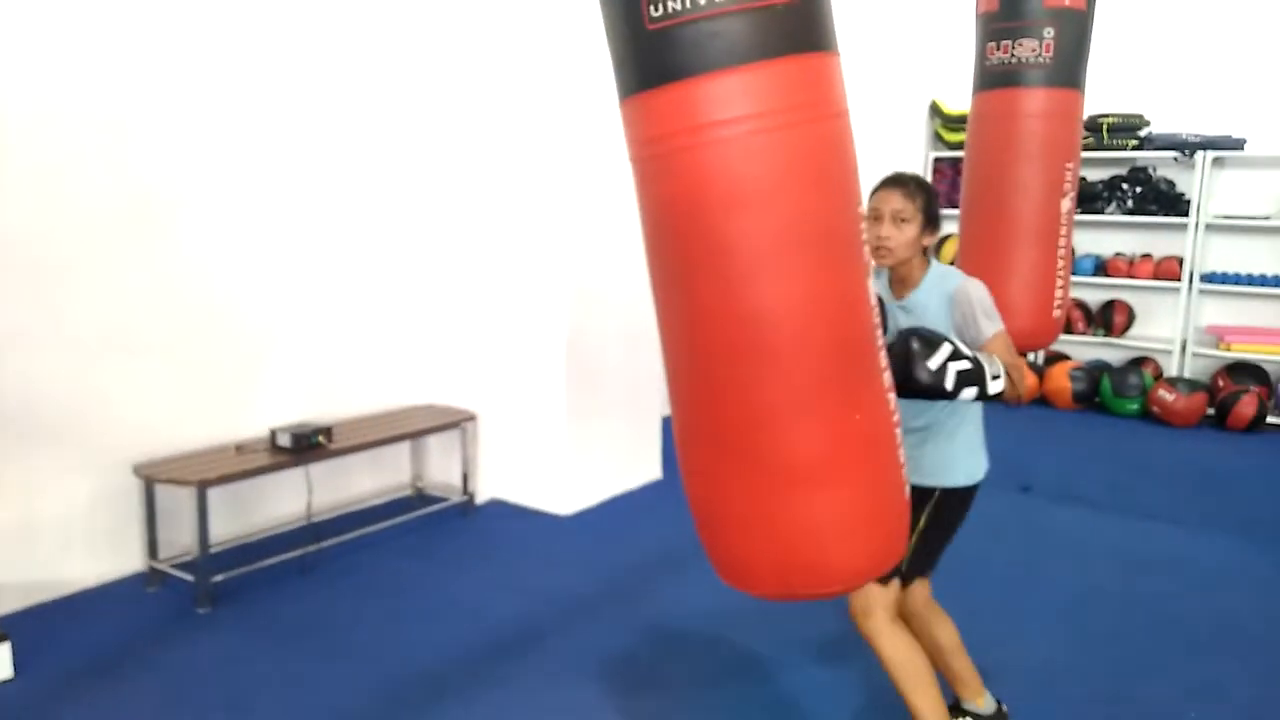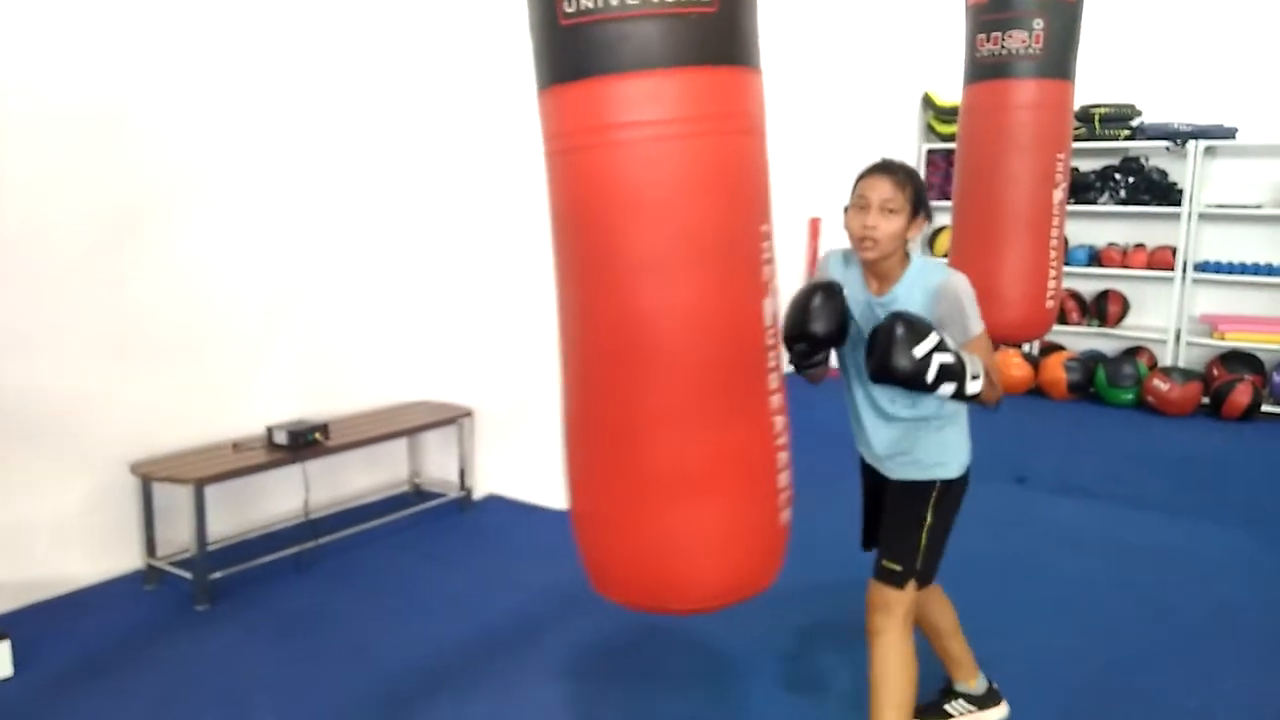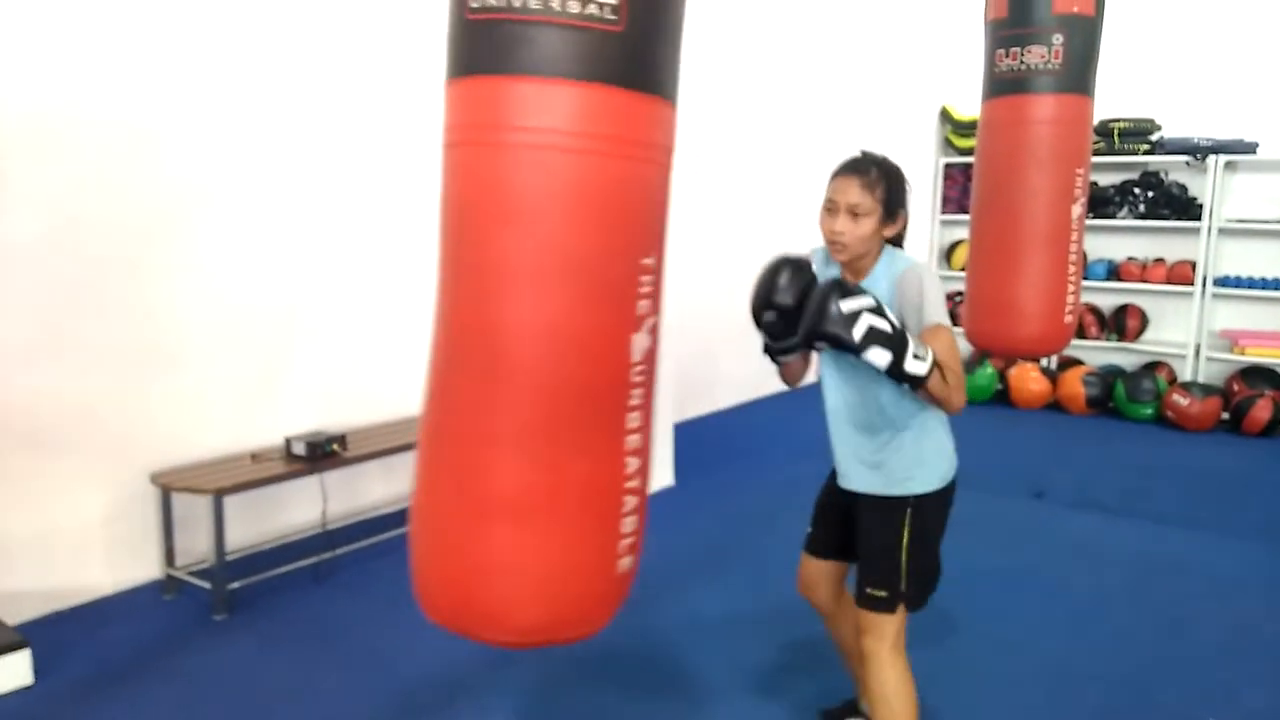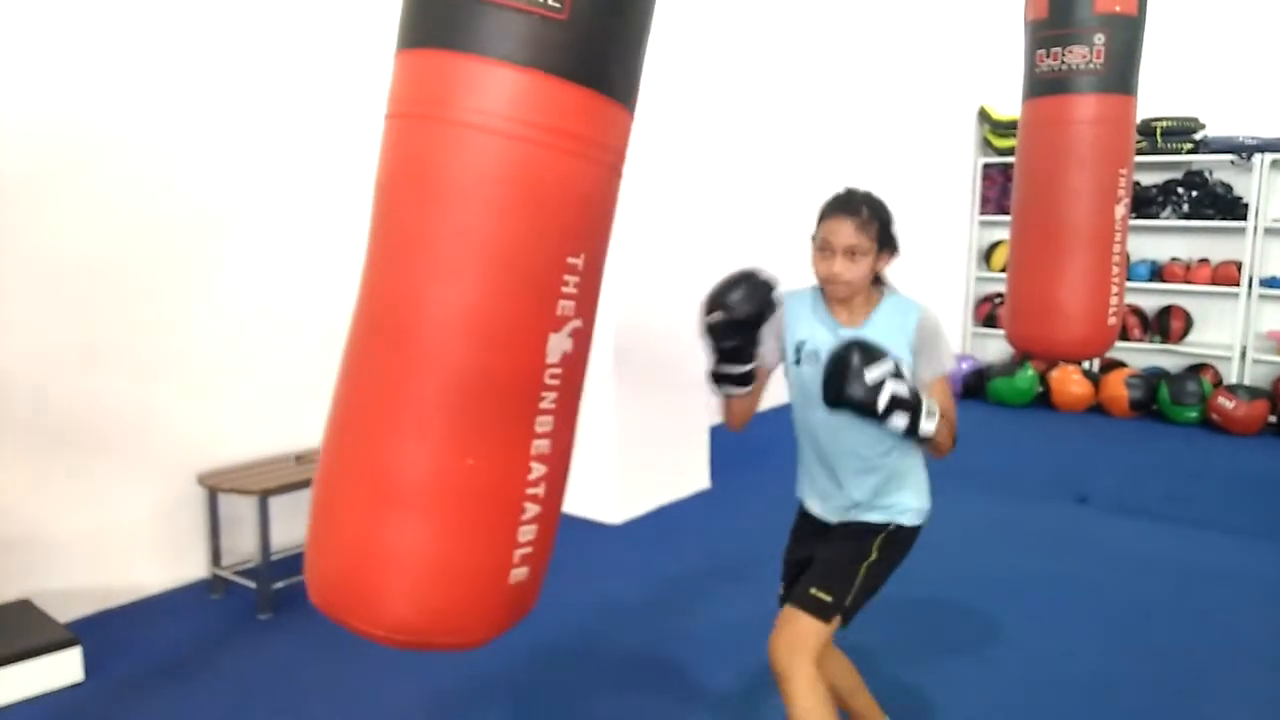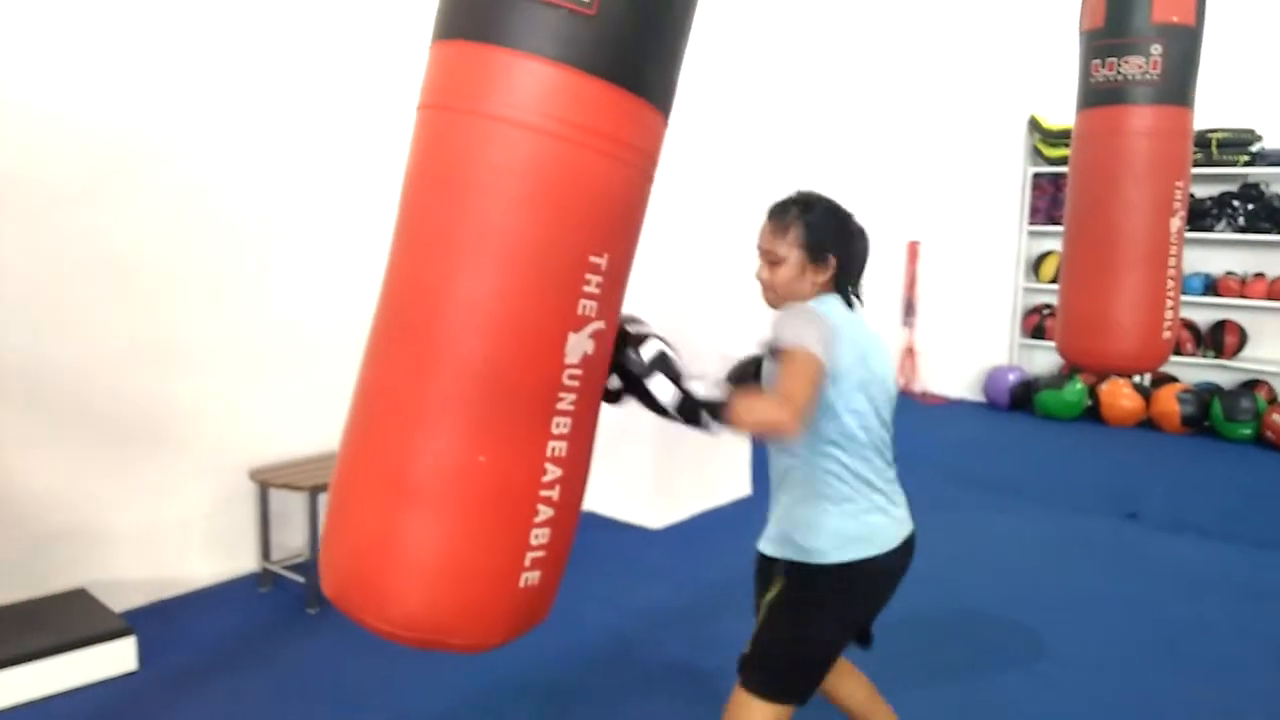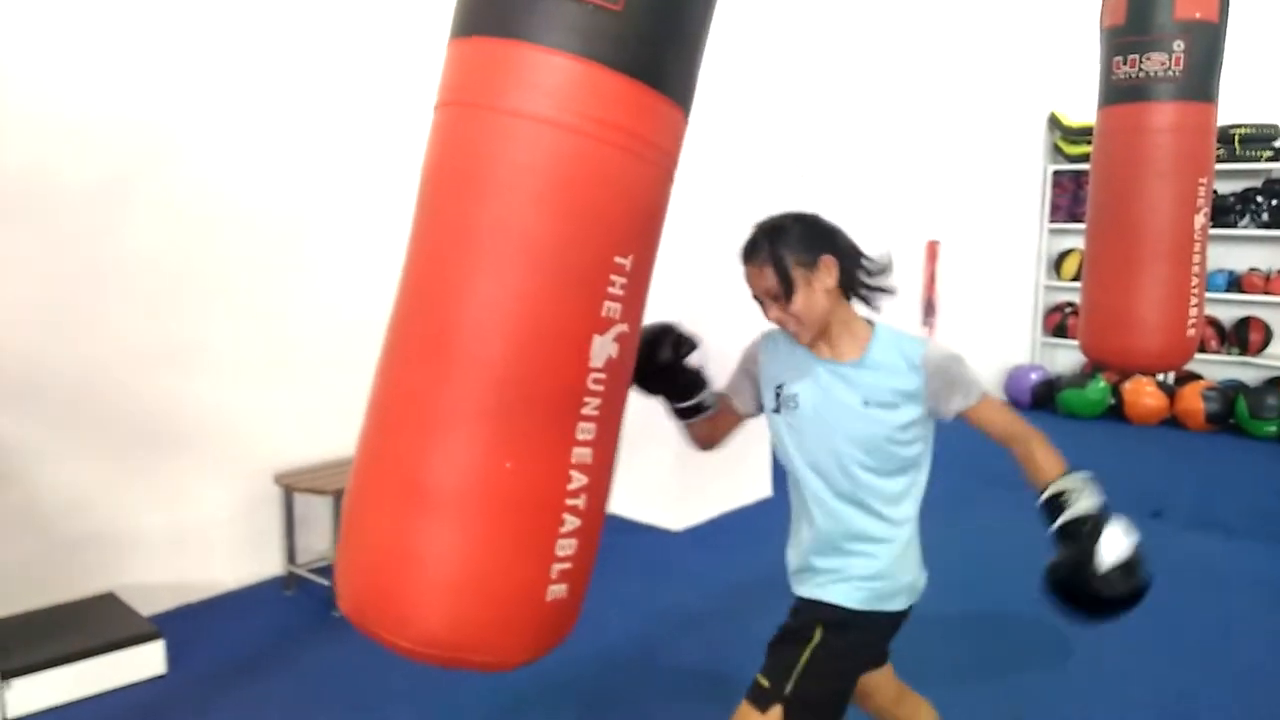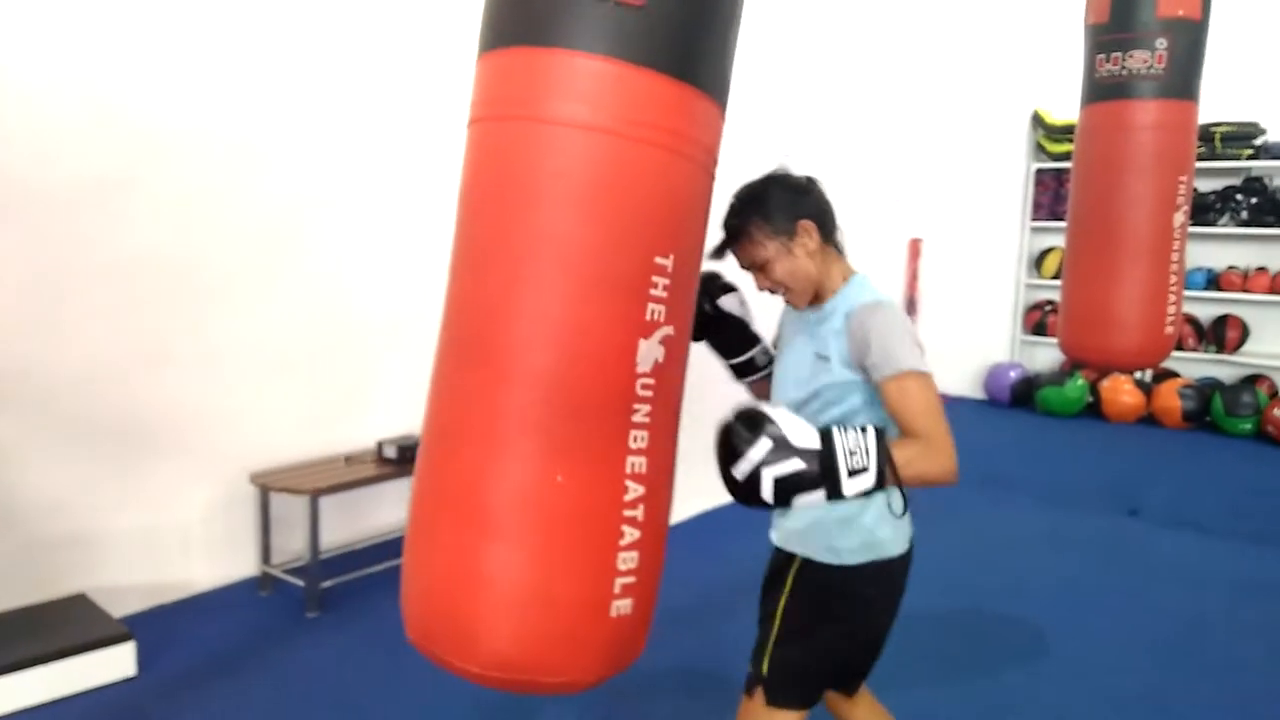
dt=0.3s
person 1, frame 1
left shoulder: (962, 294)
right shoulder: (869, 287)
left elbow: (1016, 384)
left hip: (943, 473)
right hip: (897, 466)
left knee: (870, 604)
right knee: (908, 599)
person 1, frame 2
left shoulder: (946, 288)
right shoulder: (833, 271)
left elbow: (992, 387)
right elbow: (817, 370)
left wrist: (946, 370)
right wrist: (808, 345)
left hip: (930, 465)
right hip: (878, 456)
left knee: (885, 614)
right knee: (912, 585)
person 1, frame 3
left shoulder: (911, 279)
right shoulder: (818, 270)
left elbow: (951, 395)
right elbow: (794, 375)
left wrist: (885, 342)
right wrist: (780, 332)
left hip: (909, 480)
right hip: (853, 468)
left knee: (876, 635)
right knee: (817, 582)
person 1, frame 4
left shoulder: (915, 324)
right shoulder: (788, 312)
left elbow: (942, 433)
right elbow: (737, 412)
left wrist: (895, 402)
right wrist: (732, 349)
left hip: (886, 515)
right hip: (819, 509)
left knee: (790, 648)
right knee: (818, 646)
person 1, frame 5
left shoulder: (805, 320)
right shoulder: (847, 329)
left elbow: (782, 419)
right wrist: (759, 387)
left hip: (825, 552)
right knee: (815, 659)
person 1, frame 6
left shoulder: (920, 364)
right shoulder: (770, 354)
left elbow: (1016, 432)
right elbow: (709, 431)
left wrist: (1078, 510)
right wrist: (680, 387)
left hip: (857, 591)
right hip: (817, 575)
person 1, frame 7
left shoulder: (872, 317)
right shoulder: (802, 312)
left elbow: (939, 459)
right elbow: (781, 402)
left wrist: (825, 458)
right wrist: (735, 338)
left hip: (838, 554)
right hip: (821, 545)
